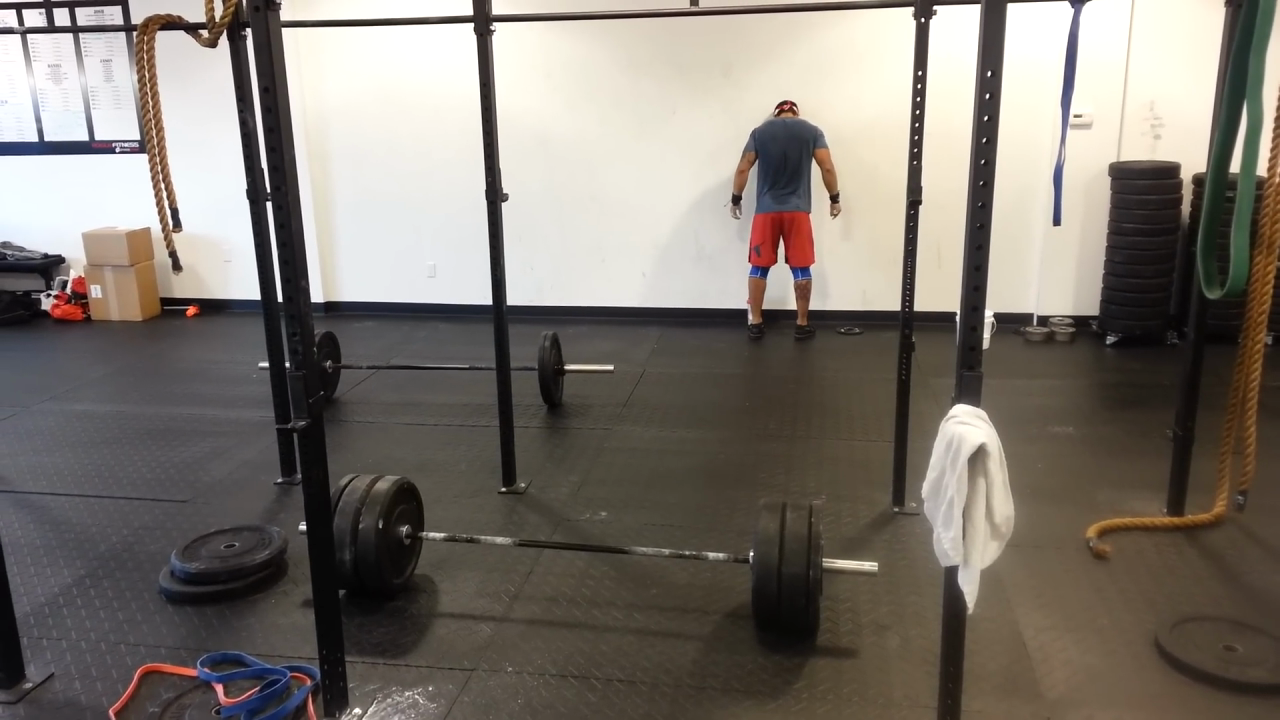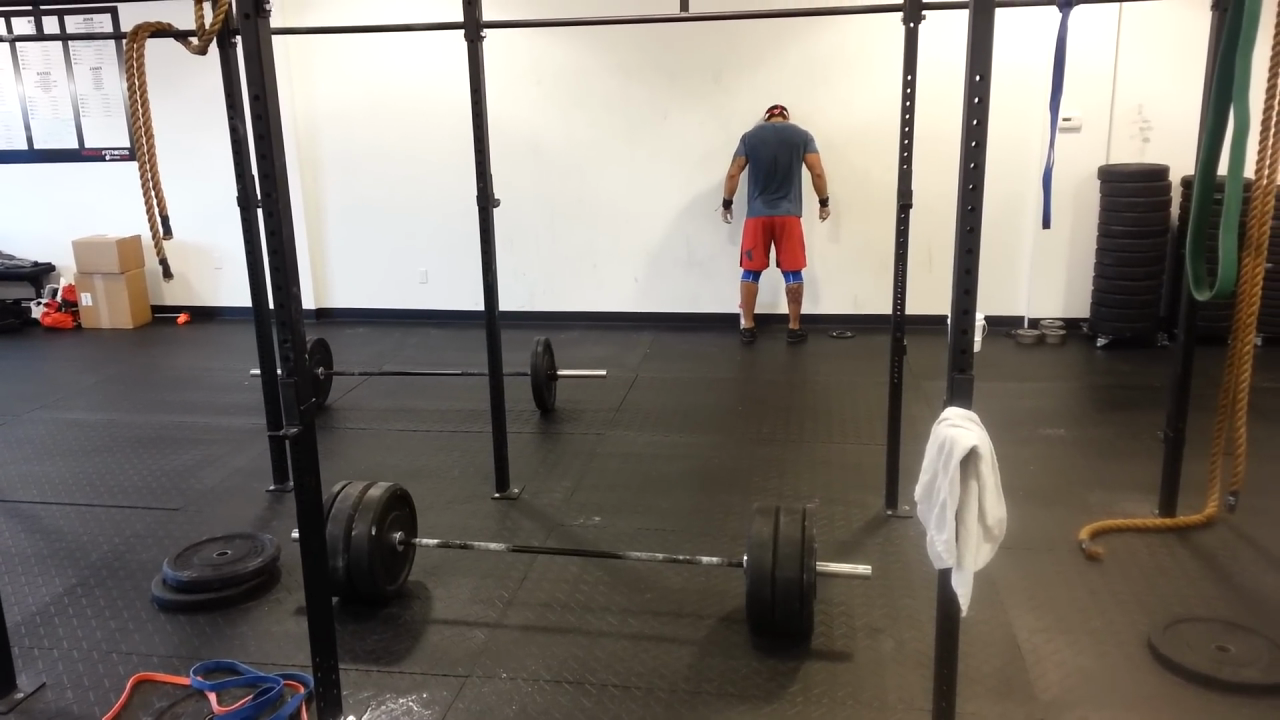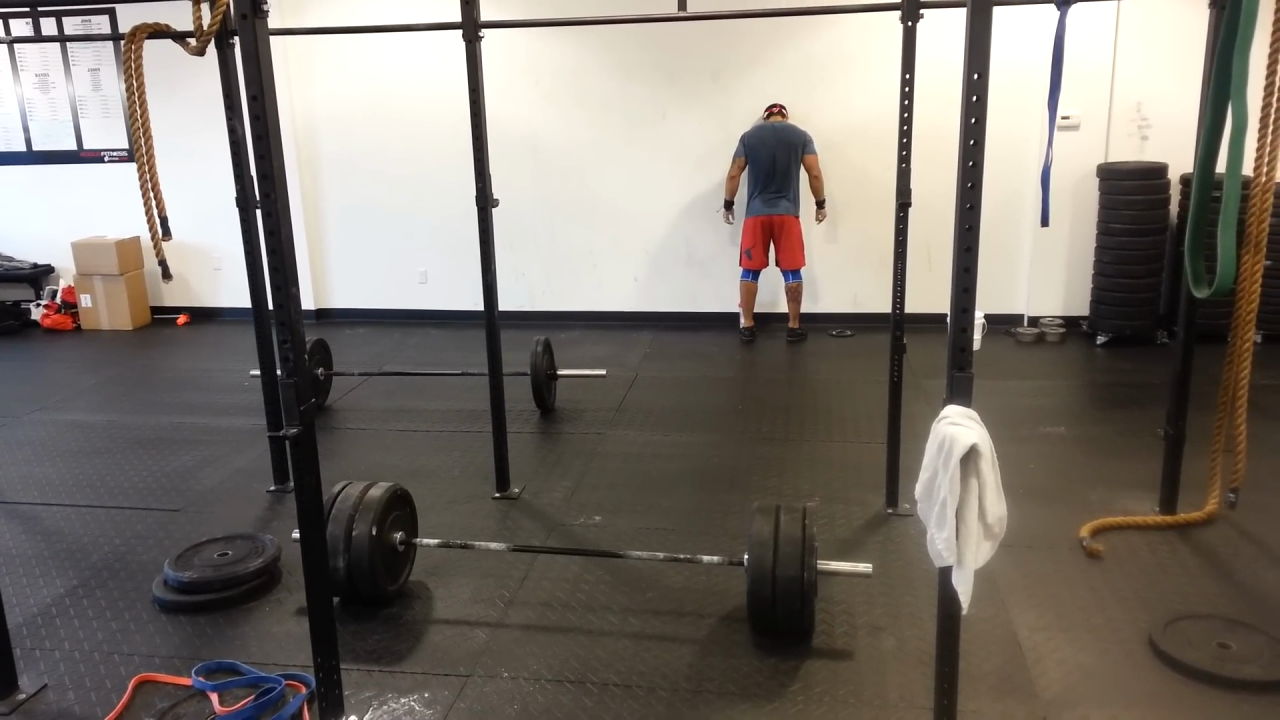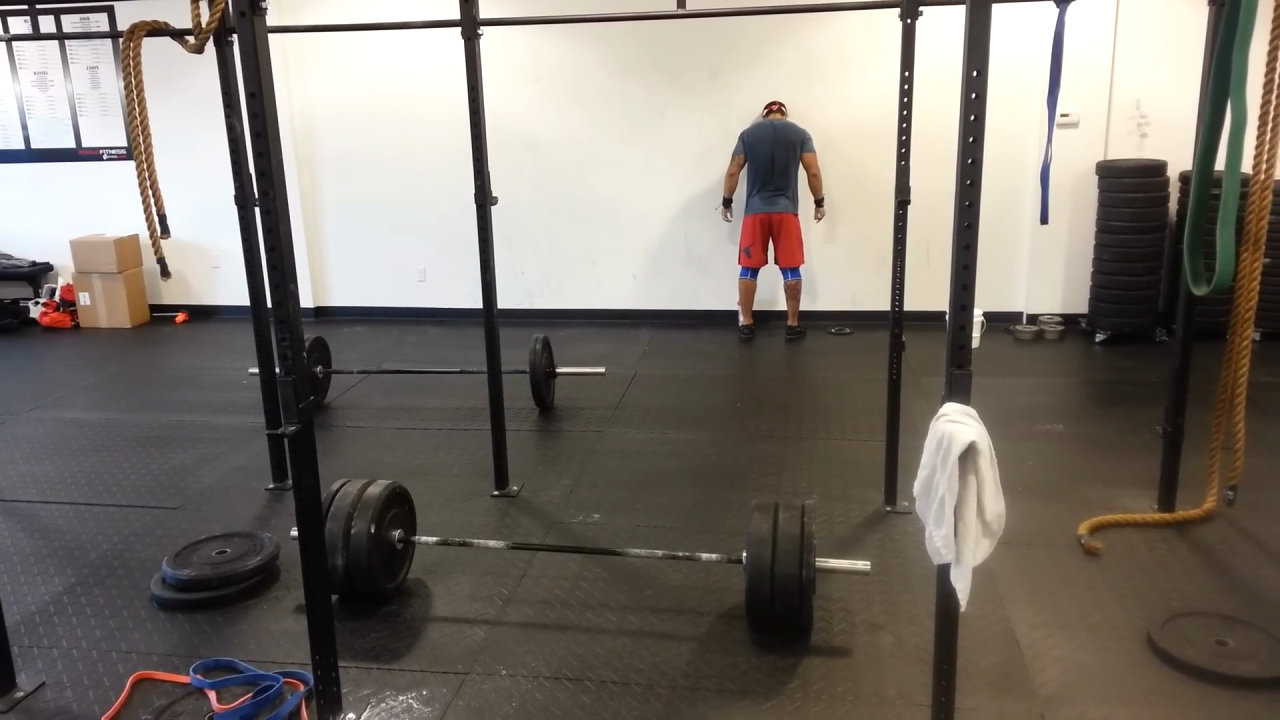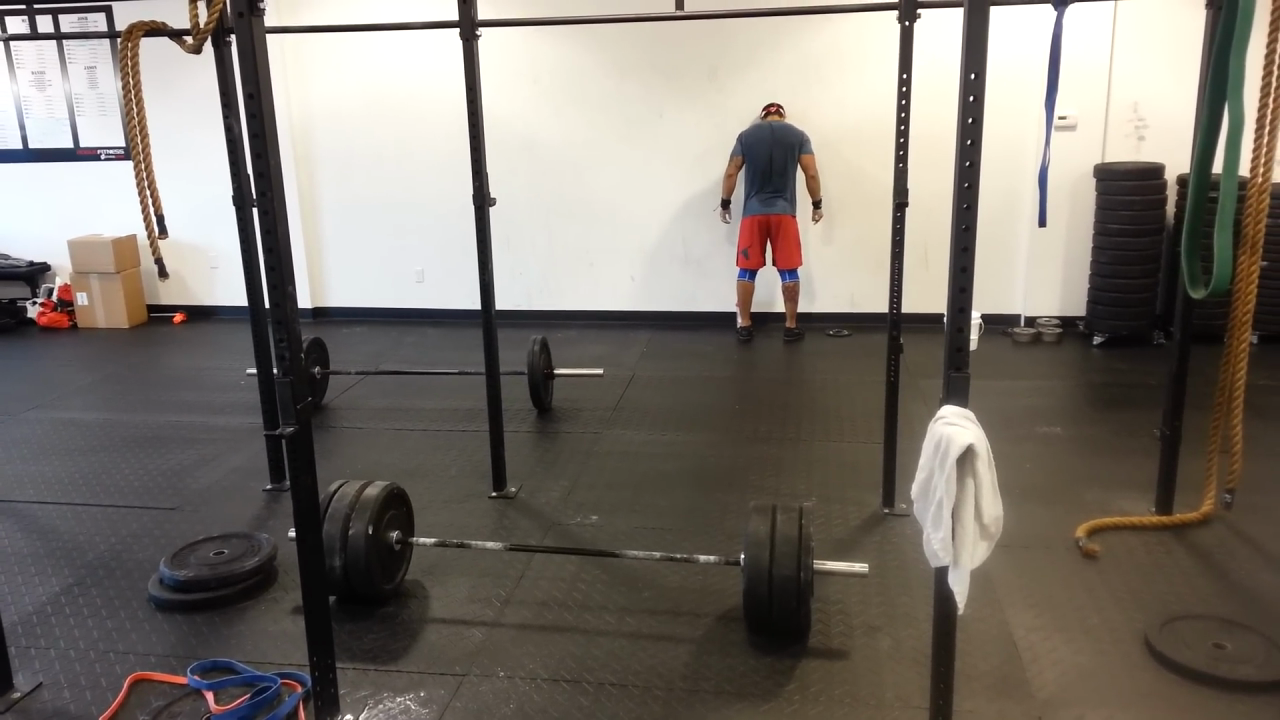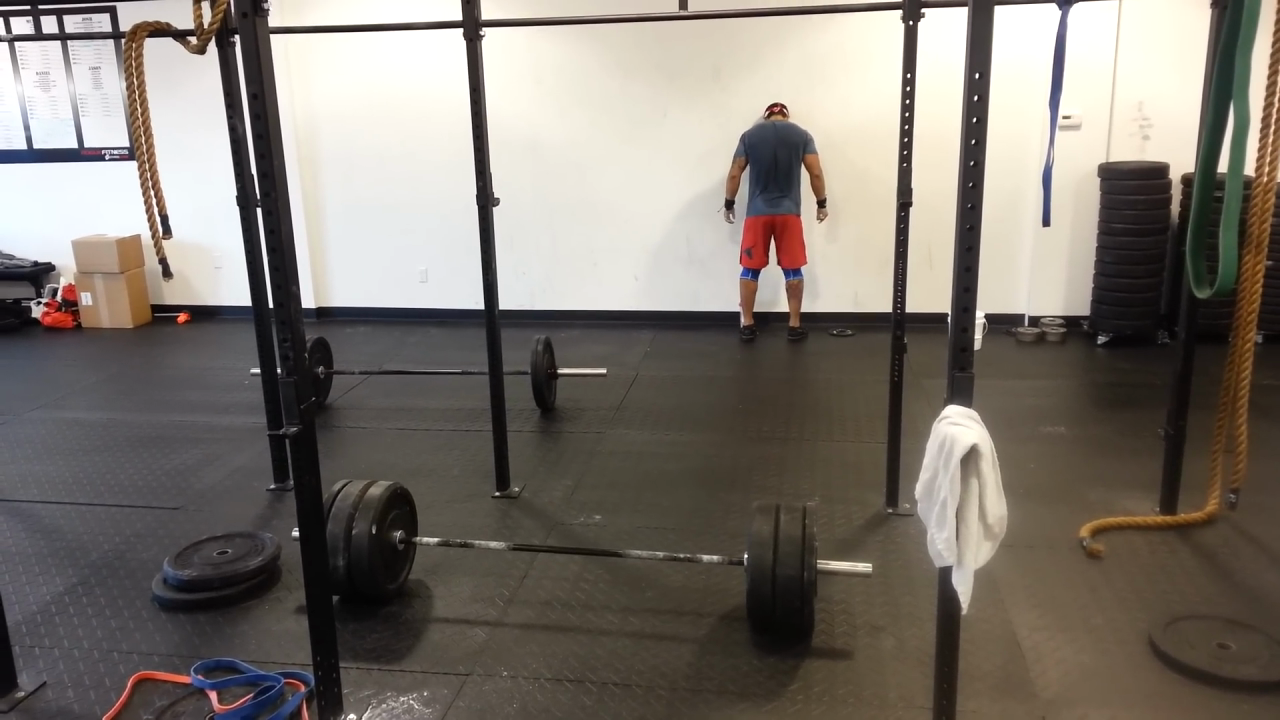
dt=0.4s
person 1, frame 1
left shoulder: (759, 132)
right shoulder: (812, 131)
left elbow: (742, 168)
right elbow: (827, 167)
left wrist: (735, 199)
right wrist: (834, 198)
left hip: (766, 210)
right hip: (797, 210)
left knee: (759, 266)
right knee: (801, 267)
left ankle: (755, 323)
right ankle: (802, 324)
person 1, frame 2
left shoulder: (750, 136)
right shoulder: (802, 135)
left elbow: (733, 173)
right elbow: (817, 172)
left wrist: (727, 204)
right wrist: (824, 202)
left hip: (757, 214)
right hip: (788, 214)
left knee: (751, 270)
right knee: (793, 271)
left ankle: (748, 327)
right ankle: (794, 328)
person 1, frame 3
left shoulder: (749, 136)
right shoulder: (801, 136)
left elbow: (734, 174)
right elbow: (815, 174)
left wrist: (728, 205)
right wrist: (820, 204)
left hip: (756, 213)
right hip: (787, 213)
left knee: (750, 270)
right knee: (792, 271)
left ankle: (747, 327)
right ankle: (794, 327)
person 1, frame 4
left shoulder: (748, 134)
right shoulder: (800, 134)
left elbow: (733, 171)
right elbow: (813, 172)
left wrist: (726, 203)
right wrist: (819, 203)
left hip: (755, 211)
right hip: (786, 211)
left knee: (749, 268)
right knee: (791, 269)
left ankle: (746, 324)
right ankle: (793, 325)
person 1, frame 5
left shoulder: (746, 135)
right shoulder: (798, 136)
left elbow: (731, 173)
right elbow: (811, 174)
left wrist: (725, 204)
right wrist: (817, 205)
left hip: (753, 212)
right hip: (784, 212)
left knee: (747, 269)
right knee: (789, 270)
left ankle: (744, 326)
right ankle: (791, 327)
person 1, frame 6
left shoulder: (749, 135)
right shoulder: (802, 135)
left elbow: (734, 174)
right elbow: (816, 173)
left wrist: (729, 205)
right wrist: (821, 204)
left hip: (757, 213)
right hip: (788, 213)
left knee: (750, 268)
right knee: (793, 269)
left ankle: (747, 325)
right ankle: (795, 324)
